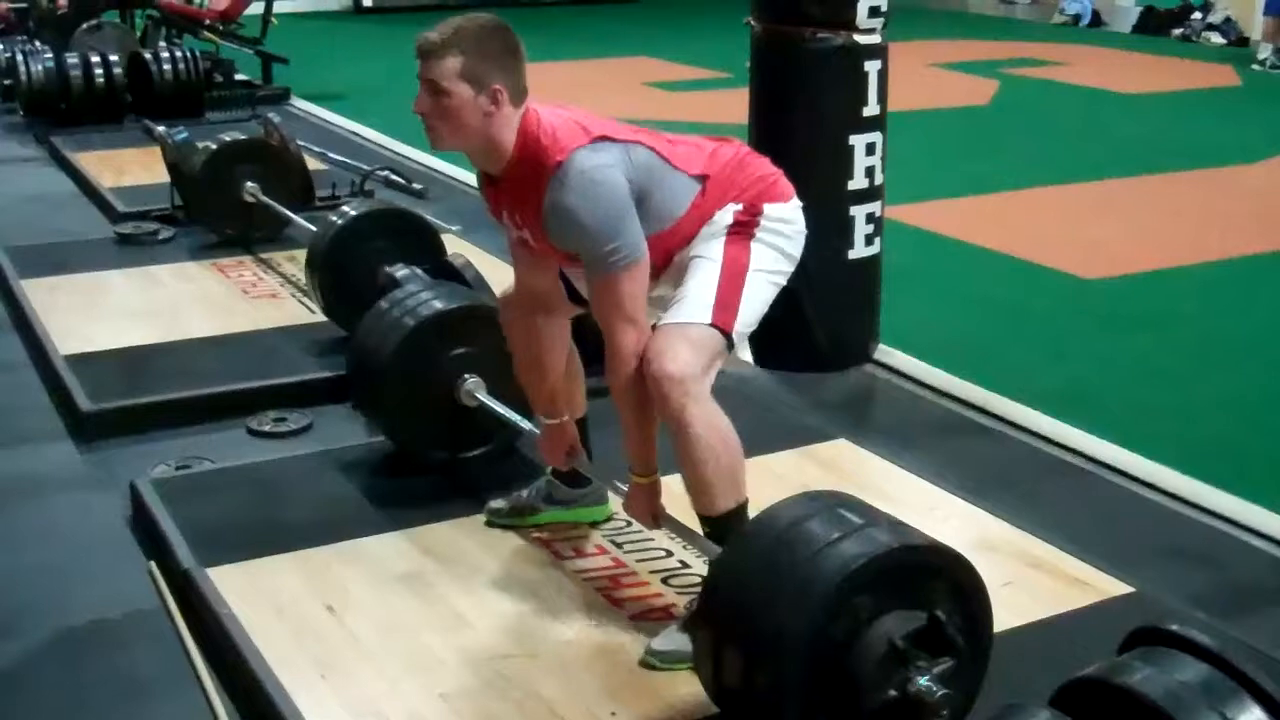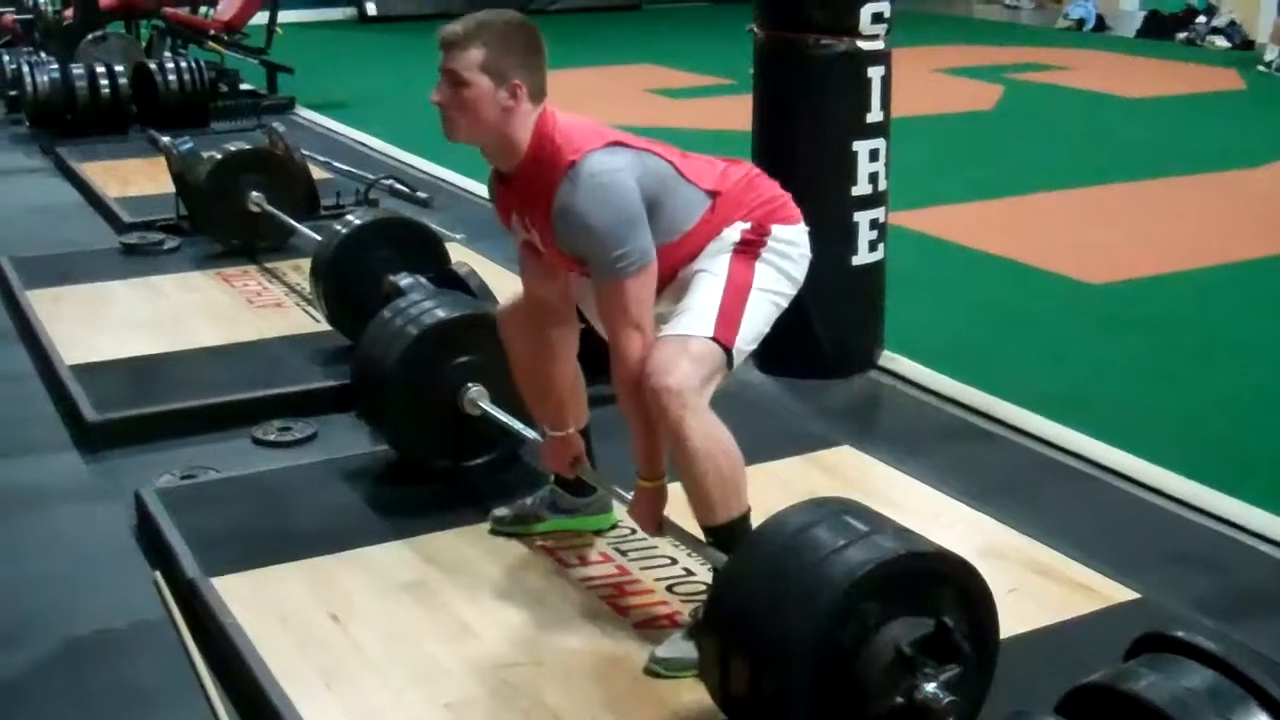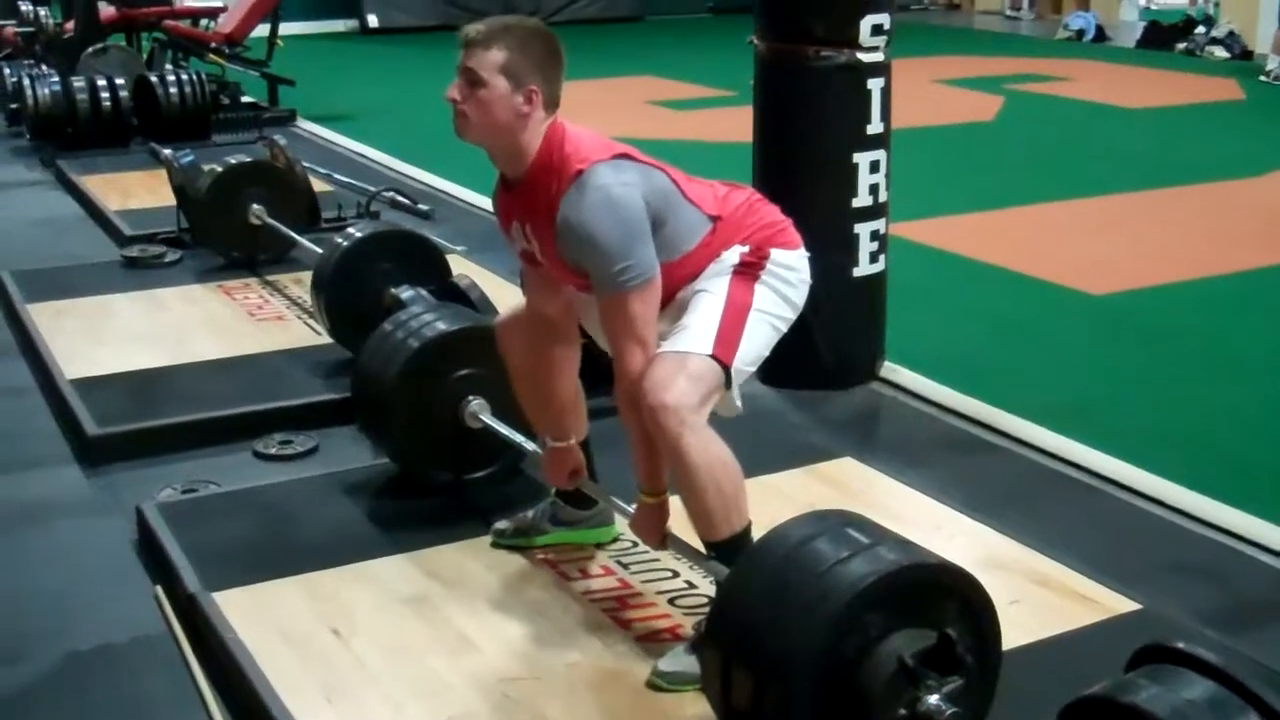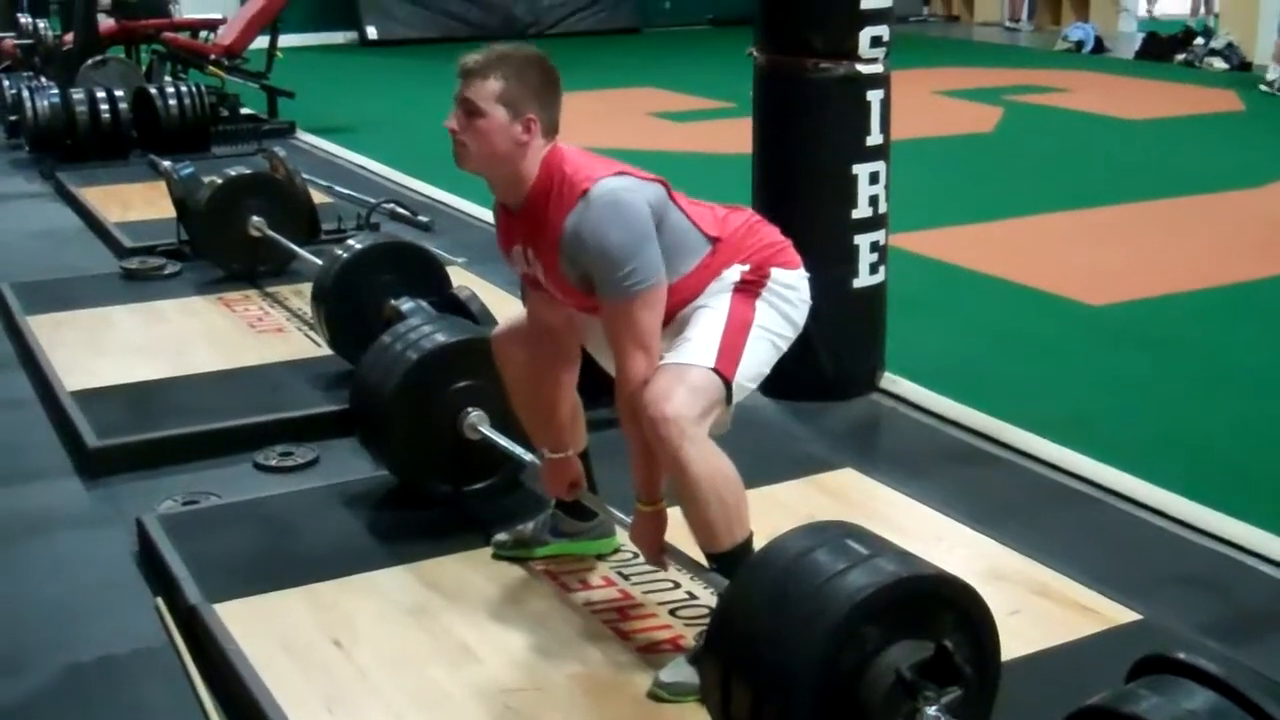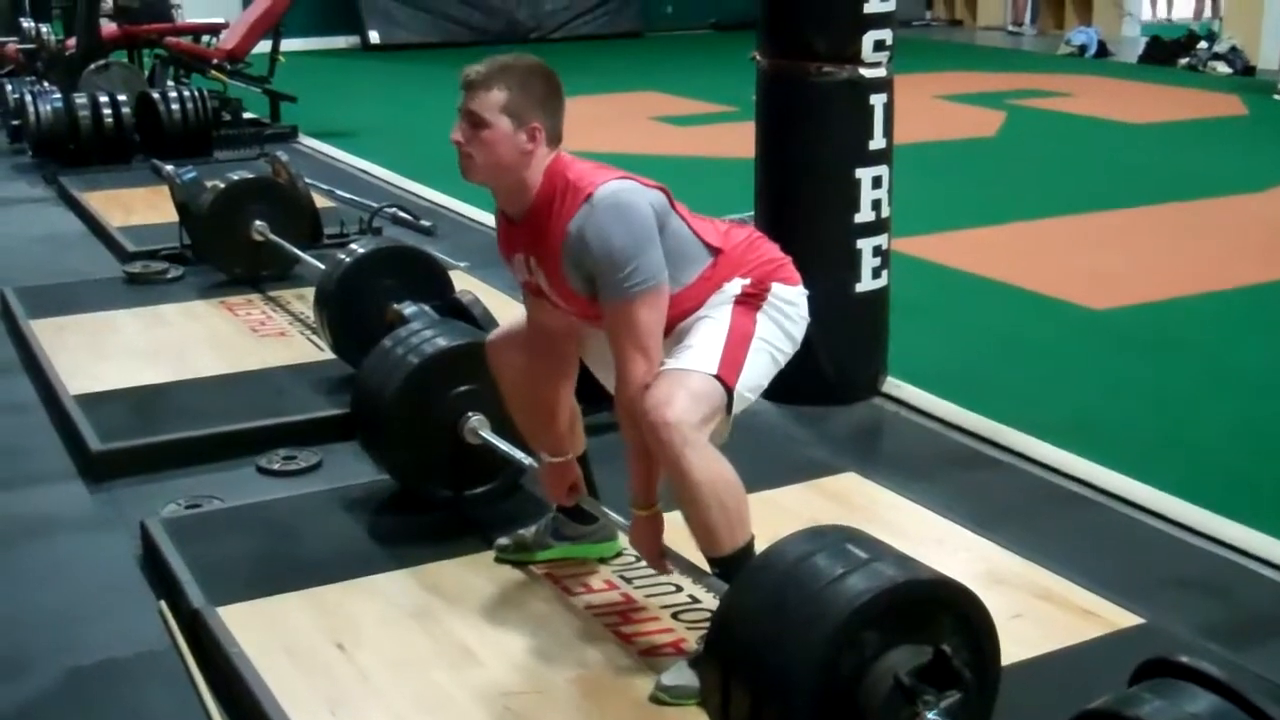
dt=0.3s
person 1, frame 1
left shoulder: (579, 177)
right shoulder: (500, 167)
left elbow: (626, 339)
right elbow: (542, 297)
left wrist: (643, 476)
right wrist: (552, 417)
left hip: (747, 217)
right hip: (665, 223)
left knee: (671, 370)
right knee: (516, 309)
right ankle: (574, 484)
person 1, frame 2
left shoulder: (588, 182)
right shoulder: (510, 173)
left elbow: (631, 344)
right elbow: (549, 307)
left wrist: (650, 482)
right wrist: (559, 431)
left hip: (753, 236)
right hip: (668, 244)
left knee: (671, 384)
right knee: (518, 321)
right ankle: (578, 493)
person 1, frame 3
left shoulder: (595, 195)
right shoulder: (516, 185)
left elbow: (634, 360)
right elbow: (552, 316)
left wrist: (651, 496)
right wrist: (560, 442)
left hip: (753, 258)
right hip: (672, 267)
left knee: (669, 398)
right knee: (517, 331)
right ankle: (578, 505)
person 1, frame 4
left shoulder: (601, 207)
right shoulder: (513, 207)
left elbow: (637, 369)
right elbow: (553, 333)
left wrist: (649, 504)
right wrist: (559, 451)
left hip: (753, 279)
right hip: (668, 294)
left knee: (670, 412)
right knee: (513, 345)
right ankle: (579, 517)
person 1, frame 5
left shoulder: (605, 213)
right shoulder: (515, 217)
left elbow: (638, 374)
right elbow: (553, 339)
left wrist: (644, 509)
right wrist: (557, 456)
left hip: (751, 294)
right hip: (670, 304)
left knee: (670, 418)
right knee: (509, 350)
right ankle: (579, 521)
